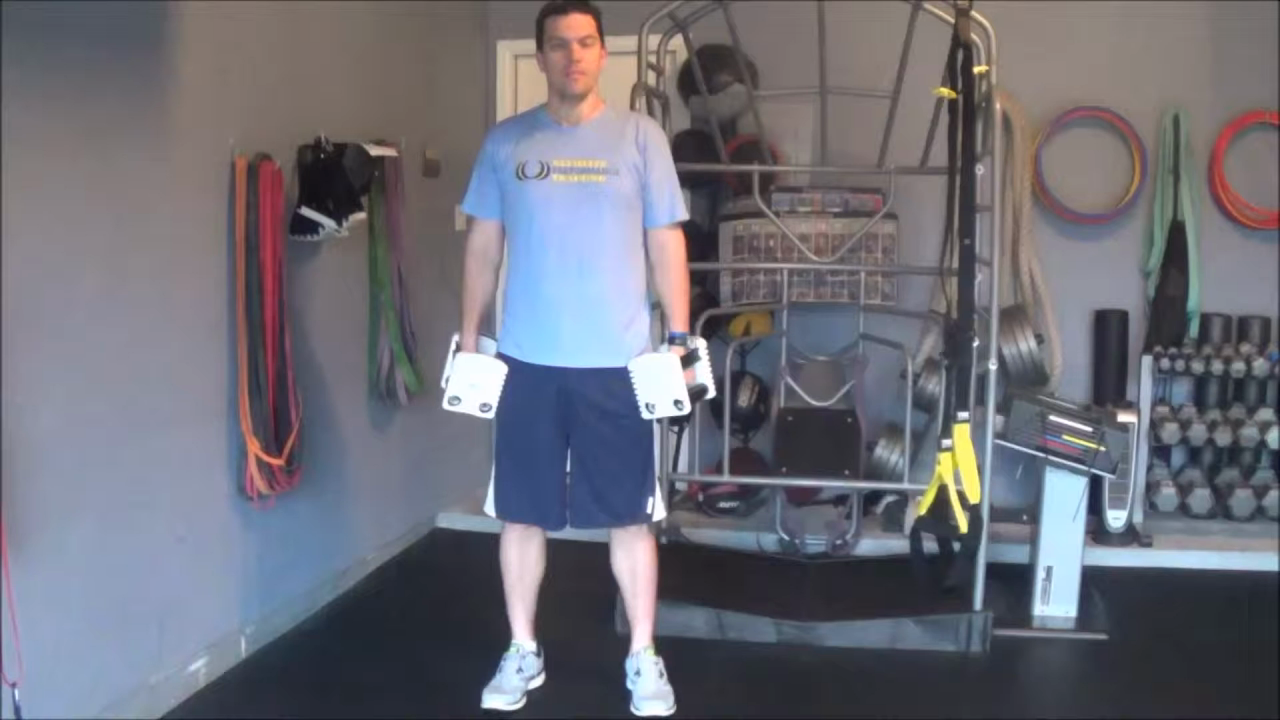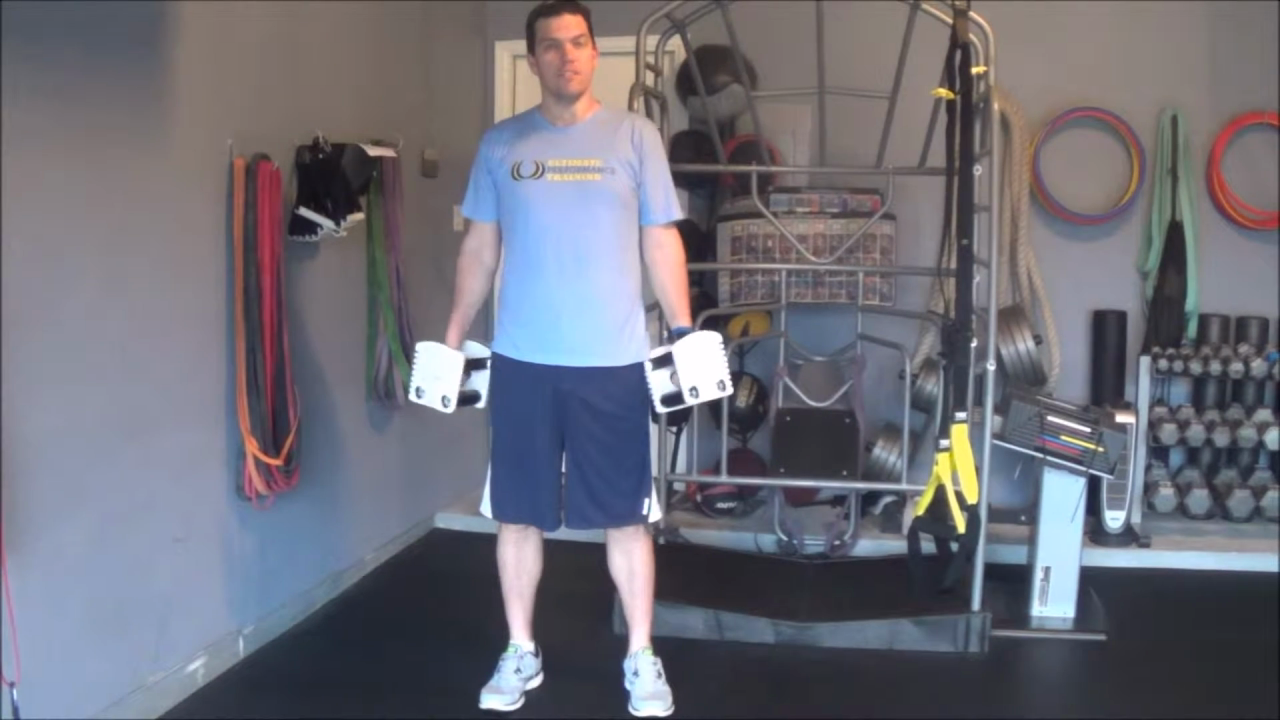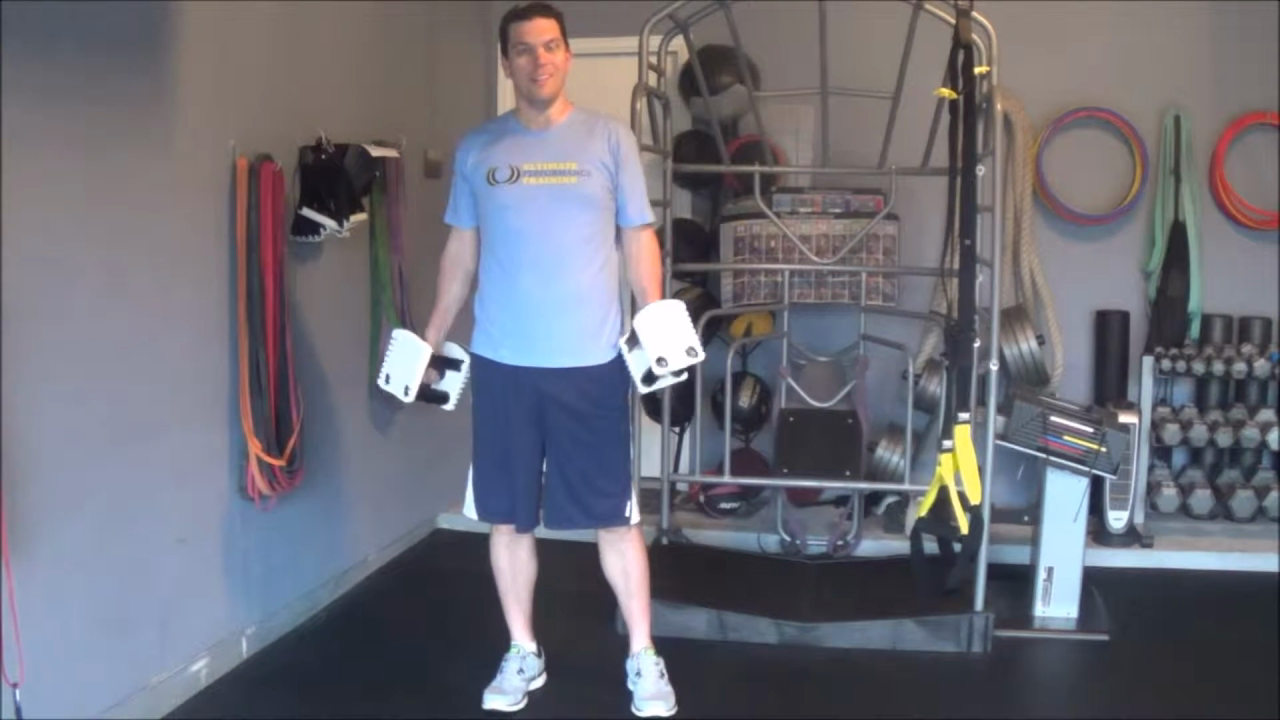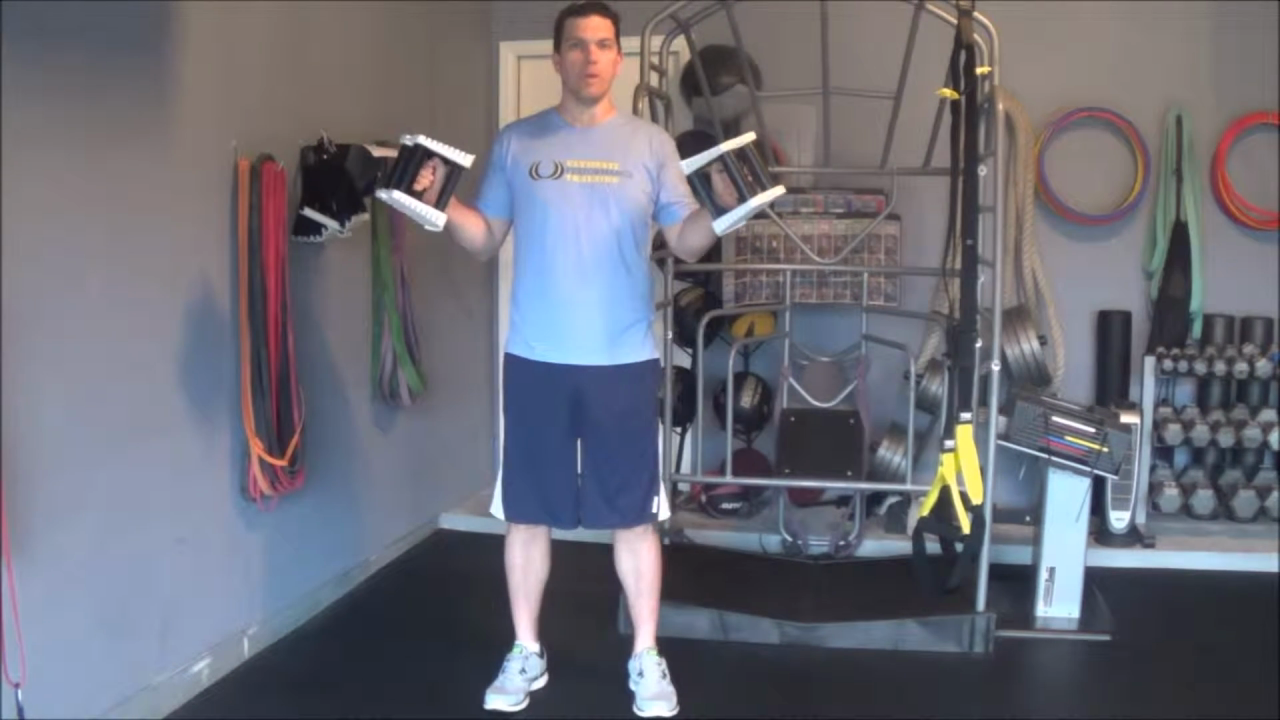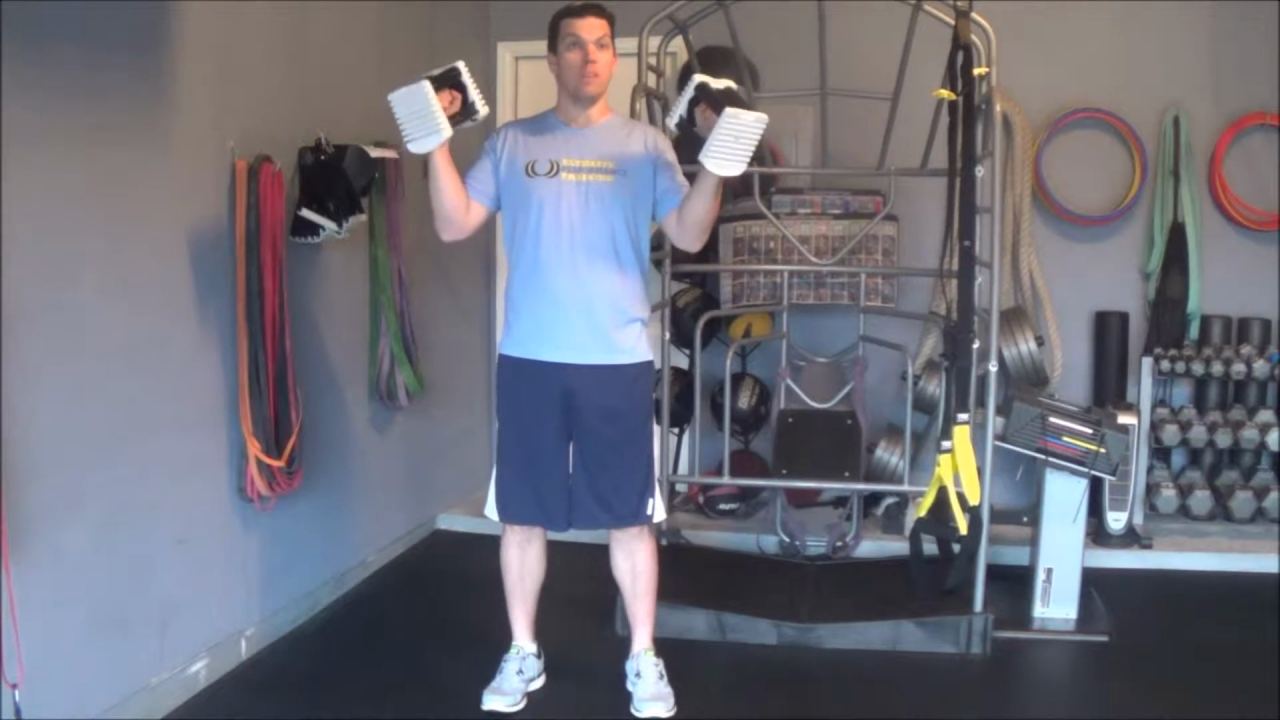
dt=1s
person 1, frame 1
left shoulder: (639, 136)
right shoulder: (504, 142)
left elbow: (666, 242)
right elbow: (484, 243)
left wrist: (679, 339)
right wrist: (468, 337)
left hip: (617, 361)
right hip: (525, 360)
left knee: (629, 515)
right knee: (521, 512)
left ankle: (644, 656)
right ankle: (522, 651)
person 1, frame 2
left shoulder: (635, 136)
right shoulder: (501, 143)
left elbow: (661, 240)
right elbow: (480, 246)
left wrist: (684, 333)
right wrist: (452, 336)
left hip: (612, 362)
right hip: (521, 360)
left knee: (625, 516)
right knee: (517, 514)
left ankle: (641, 657)
right ankle: (520, 652)
person 1, frame 3
left shoulder: (610, 138)
right shoulder: (476, 149)
left elbow: (639, 237)
right elbow: (461, 250)
right wrist: (431, 337)
left hip: (590, 363)
right hip: (501, 362)
left knee: (611, 515)
right knee: (506, 516)
left ankle: (643, 657)
right ankle: (522, 654)
person 1, frame 4
left shoulder: (650, 143)
right shoulder: (516, 142)
left elbow: (686, 243)
right elbow: (486, 239)
right wrist: (439, 203)
left hip: (624, 361)
right hip: (536, 359)
left knee: (633, 515)
right knee: (527, 513)
left ankle: (646, 657)
right ankle: (526, 652)
person 1, frame 5
left shoulder: (646, 143)
right shoulder: (511, 142)
left elbow: (690, 235)
right elbow: (453, 225)
right wrist: (435, 143)
left hip: (618, 361)
right hip: (530, 358)
left knee: (630, 516)
right knee: (522, 513)
left ankle: (644, 659)
right ankle: (523, 654)
